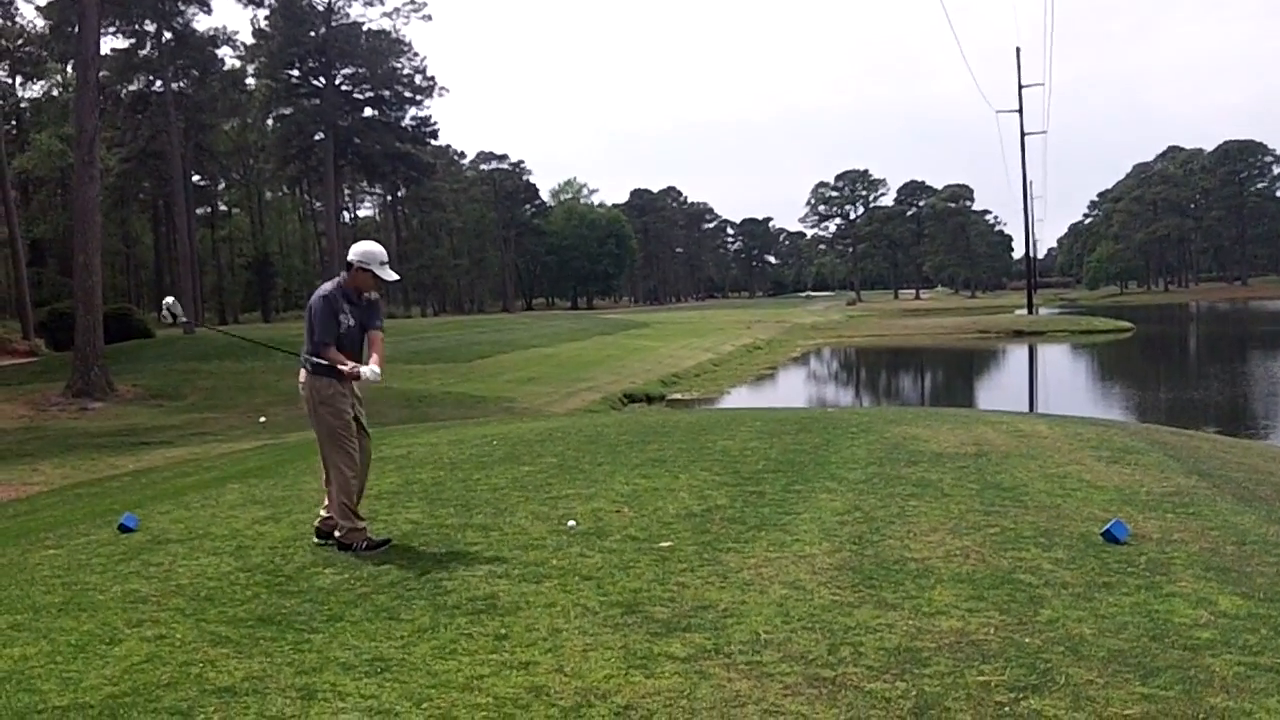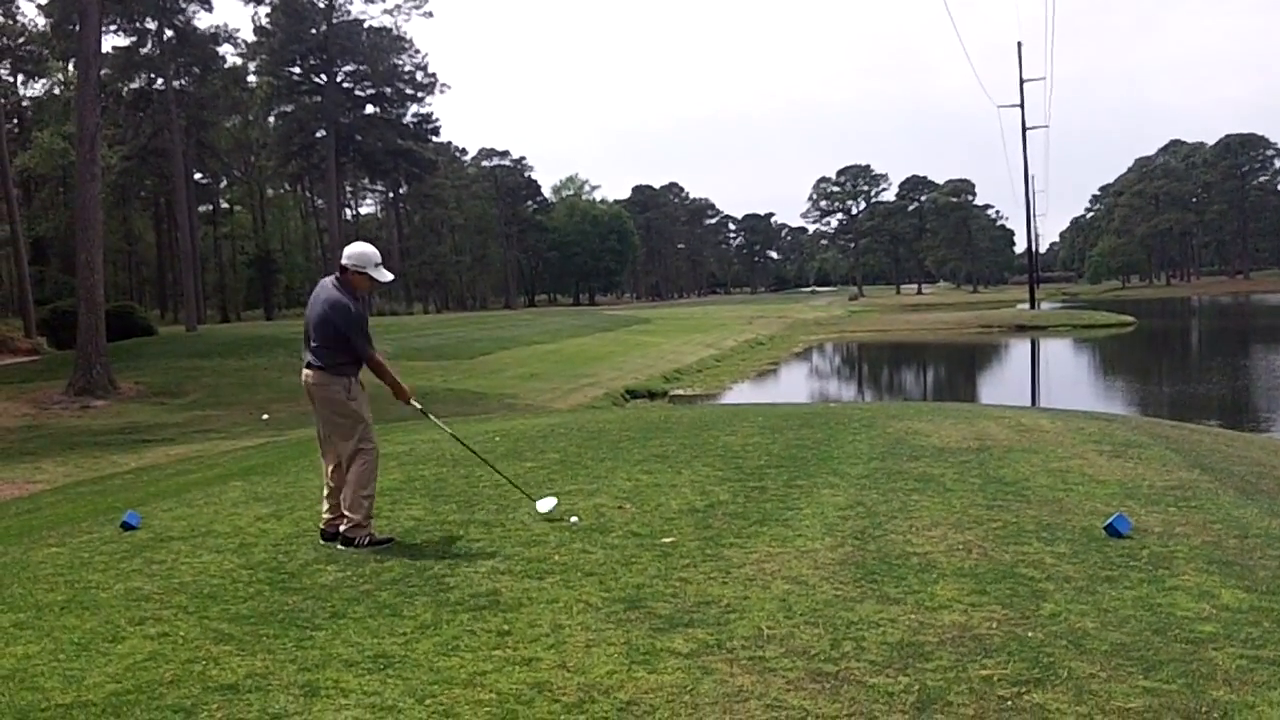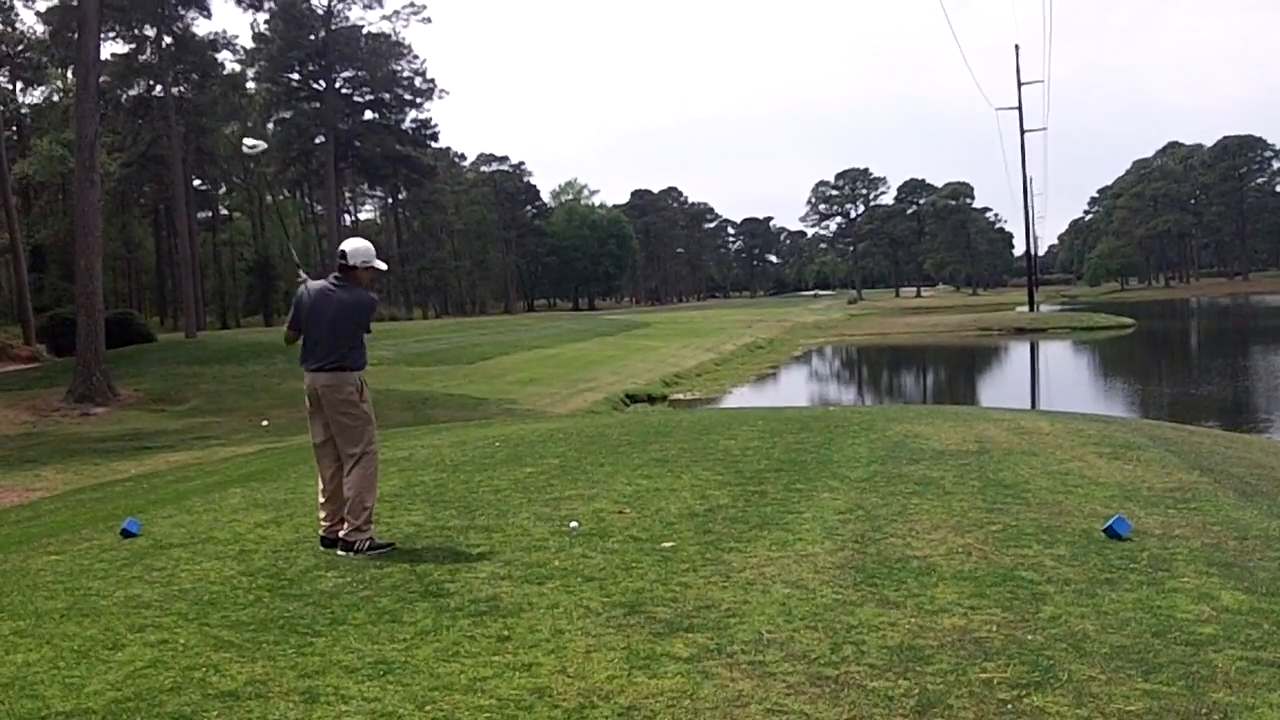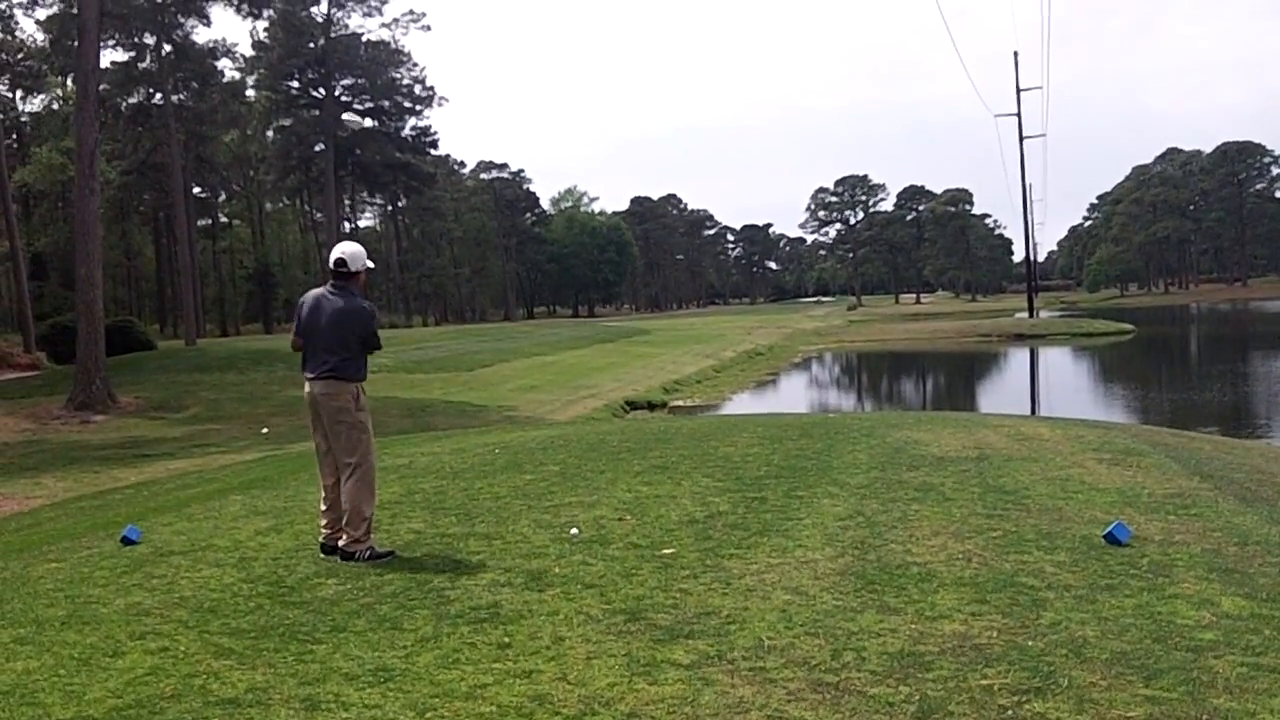
dt=0.5s
person 1, frame 1
left shoulder: (370, 301)
right shoulder: (326, 298)
left elbow: (375, 337)
right elbow: (324, 350)
left wrist: (372, 366)
right wrist: (345, 366)
left hip: (345, 383)
right hip: (323, 384)
left knee: (359, 455)
right knee: (344, 459)
left ankle: (329, 523)
right ankle: (350, 535)
person 1, frame 2
left shoulder: (328, 284)
right shoulder: (345, 308)
right elbow: (367, 356)
left wrist: (392, 377)
right wrist: (395, 385)
left hip: (319, 377)
right hip: (335, 383)
left knee: (336, 455)
right knee: (362, 451)
left ankle: (333, 523)
right ankle: (355, 530)
person 1, frame 3
left shoulder: (307, 291)
right shoulder: (366, 301)
left elbow: (289, 337)
left hip: (313, 380)
right hip: (345, 382)
left knee: (328, 459)
right knee: (360, 457)
left ankle: (331, 529)
right ankle: (354, 535)
person 1, frame 4
left shoulder: (309, 300)
right shoulder: (362, 310)
left elbow: (296, 345)
right elbow: (372, 348)
left hip: (314, 387)
right hip: (343, 391)
left knee: (330, 466)
right knee: (358, 466)
left ankle: (331, 536)
right ankle: (354, 544)
